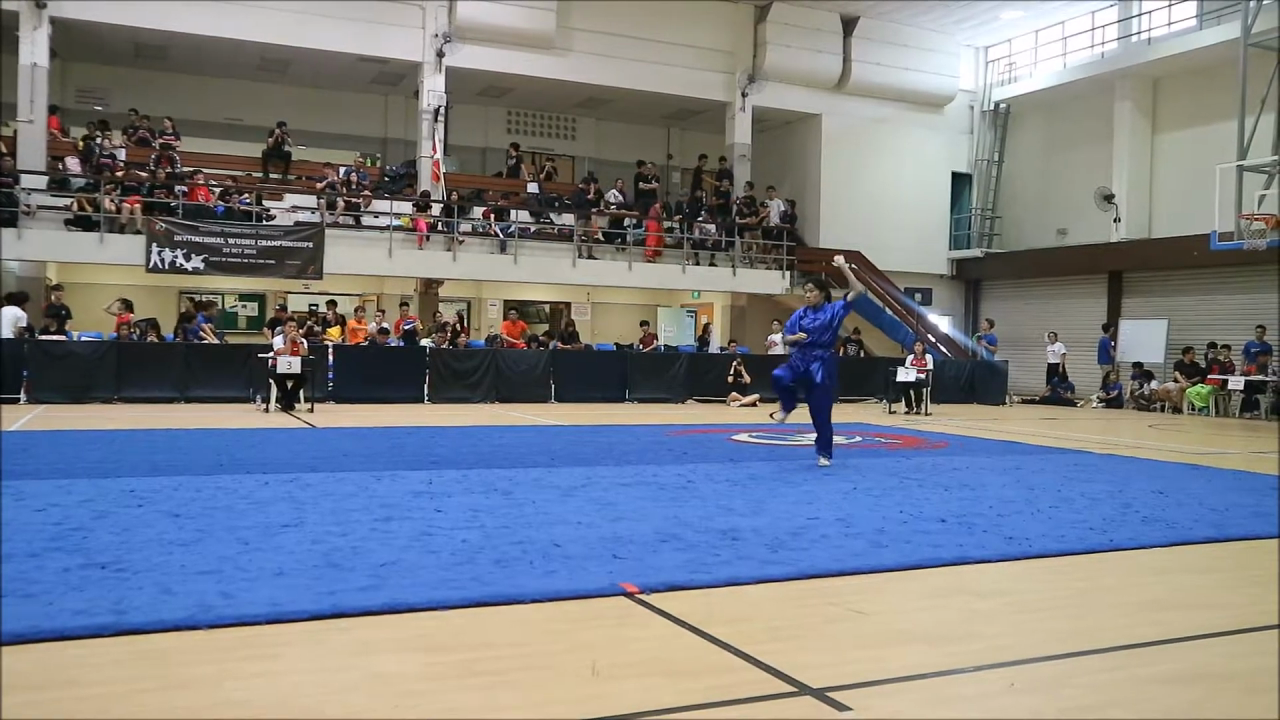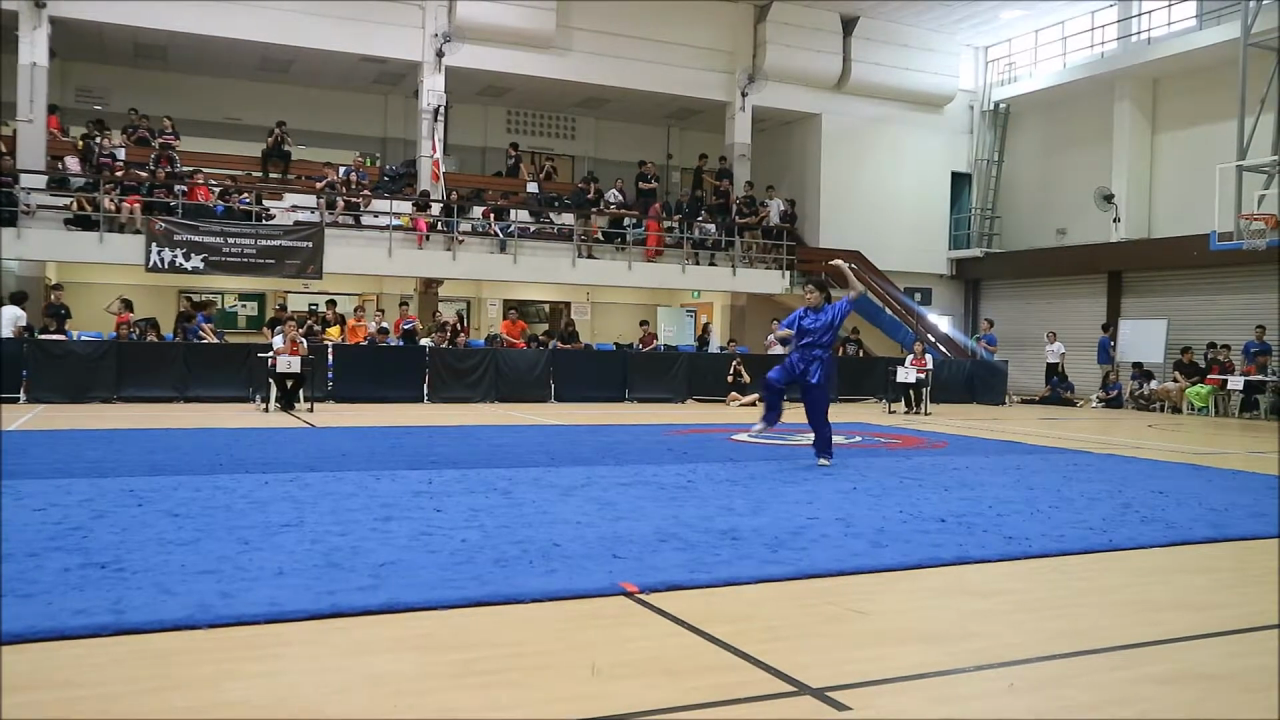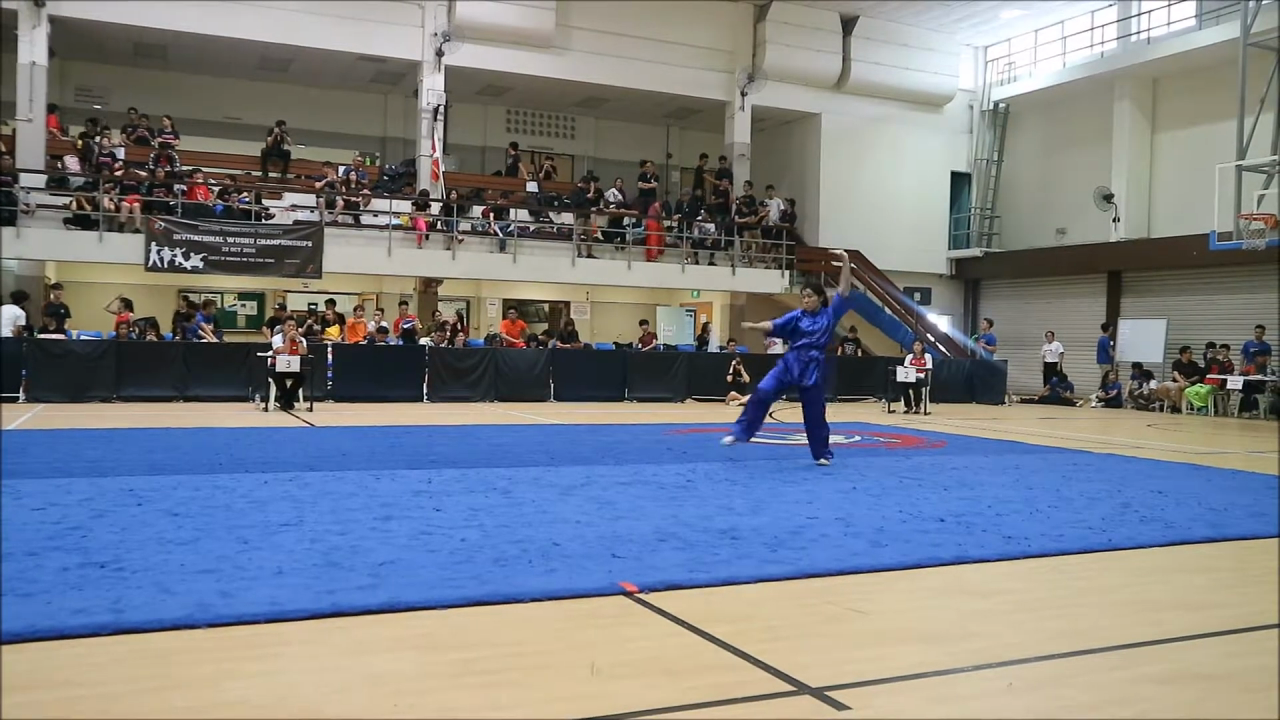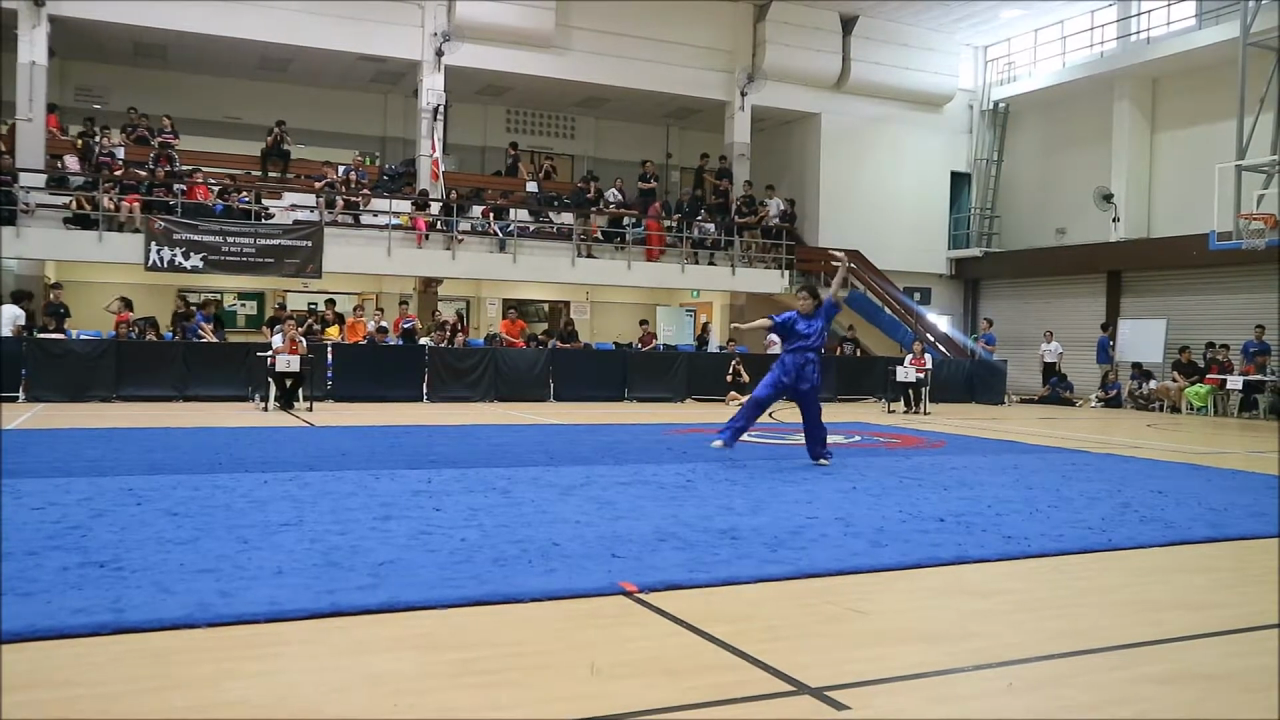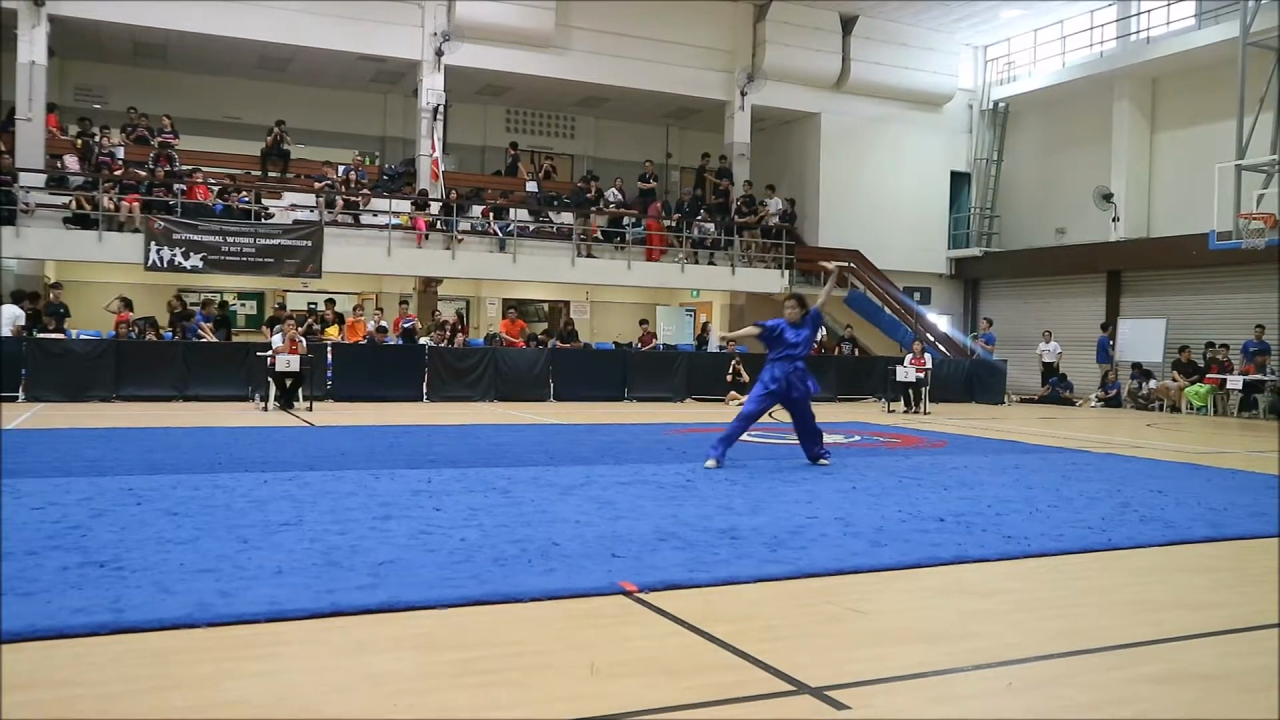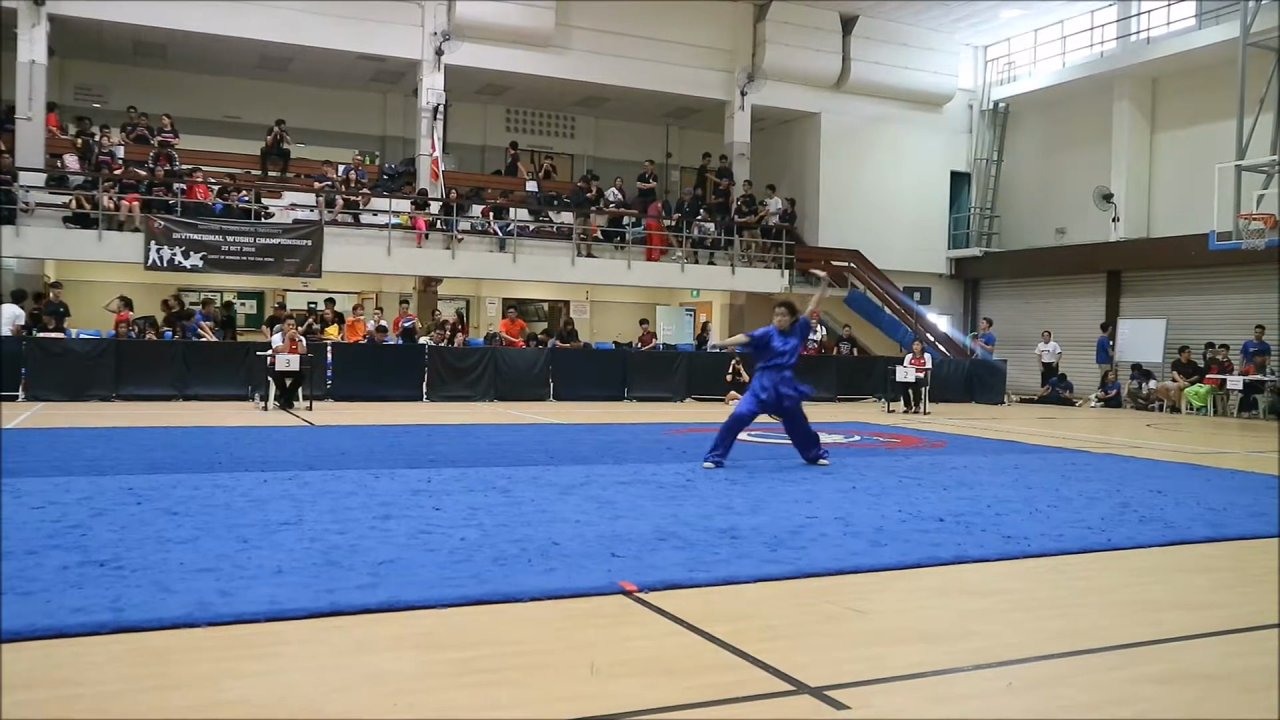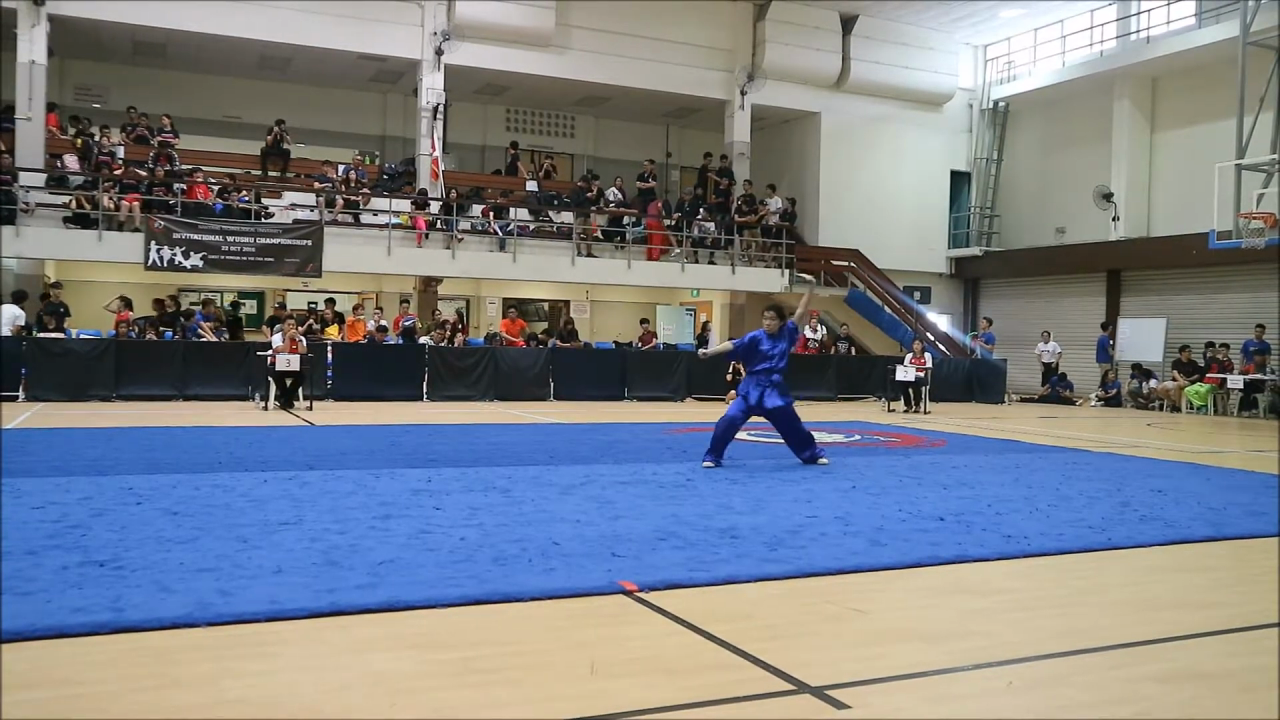
dt=0.1s
person 1, frame 1
left shoulder: (834, 310)
right shoulder: (800, 314)
left elbow: (857, 290)
right elbow: (786, 337)
left wrist: (843, 266)
right wrist: (795, 337)
left hip: (822, 363)
right hip: (800, 359)
left knee: (821, 412)
right knee: (779, 377)
left ankle: (824, 453)
right ankle: (787, 407)
person 1, frame 2
left shoulder: (834, 310)
right shoulder: (800, 314)
left elbow: (856, 290)
right elbow: (781, 332)
left wrist: (843, 267)
right wrist: (781, 333)
left hip: (818, 364)
right hip: (796, 359)
left knee: (817, 413)
right knee: (771, 381)
left ankle: (823, 453)
right ankle: (771, 417)
person 1, frame 3
left shoulder: (830, 314)
right shoulder: (796, 316)
left elbow: (844, 289)
right elbow: (772, 325)
left wrist: (846, 262)
right wrist: (753, 326)
left hip: (813, 367)
right hip: (790, 362)
left knee: (815, 414)
right knee: (763, 393)
left ankle: (821, 453)
right ankle: (740, 432)
person 1, frame 4
left shoulder: (823, 315)
right shoulder: (791, 318)
left elbow: (834, 289)
right elbow: (769, 322)
left wrist: (844, 265)
right wrist: (744, 326)
left hip: (808, 371)
right hip: (785, 367)
left knee: (812, 416)
right knee: (757, 399)
left ankle: (820, 454)
right ankle: (726, 437)
person 1, frame 5
left shoulder: (810, 323)
right shoulder: (779, 325)
left elbow: (822, 299)
right elbow: (758, 329)
left wrist: (833, 275)
right wrist: (732, 336)
left hip: (797, 379)
right hip: (773, 376)
left knee: (806, 421)
right knee: (749, 412)
left ankle: (818, 454)
right ankle: (717, 453)
person 1, frame 6
left shoulder: (798, 331)
right shoulder: (767, 333)
left elbow: (812, 308)
right elbow: (746, 338)
left wrist: (824, 283)
right wrist: (721, 343)
left hip: (786, 387)
right hip: (762, 385)
left knee: (799, 424)
right knee: (739, 416)
left ankle: (816, 454)
right ankle: (715, 456)
person 1, frame 7
left shoulder: (787, 334)
right shoulder: (756, 337)
left elbow: (801, 312)
right elbow: (734, 345)
left wrist: (810, 287)
right wrist: (710, 352)
left hip: (775, 390)
right hip: (752, 389)
left knee: (793, 426)
right knee: (730, 419)
left ankle: (813, 454)
right ankle: (712, 456)
